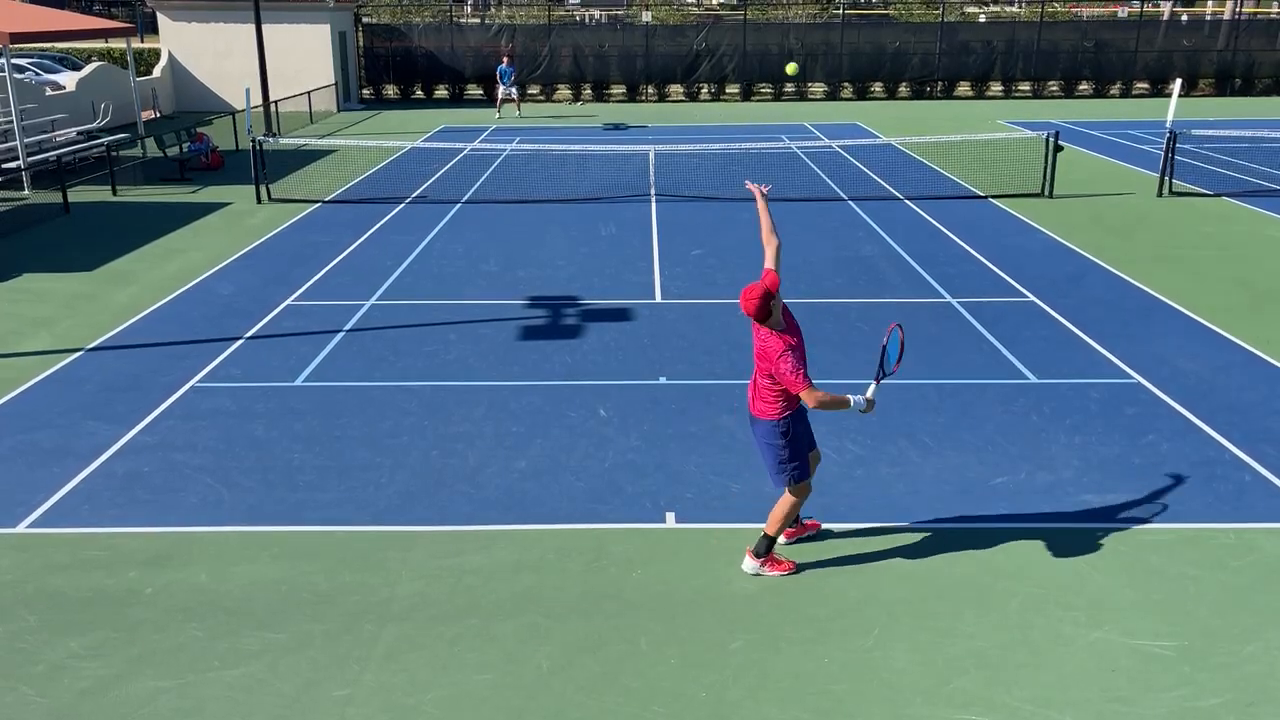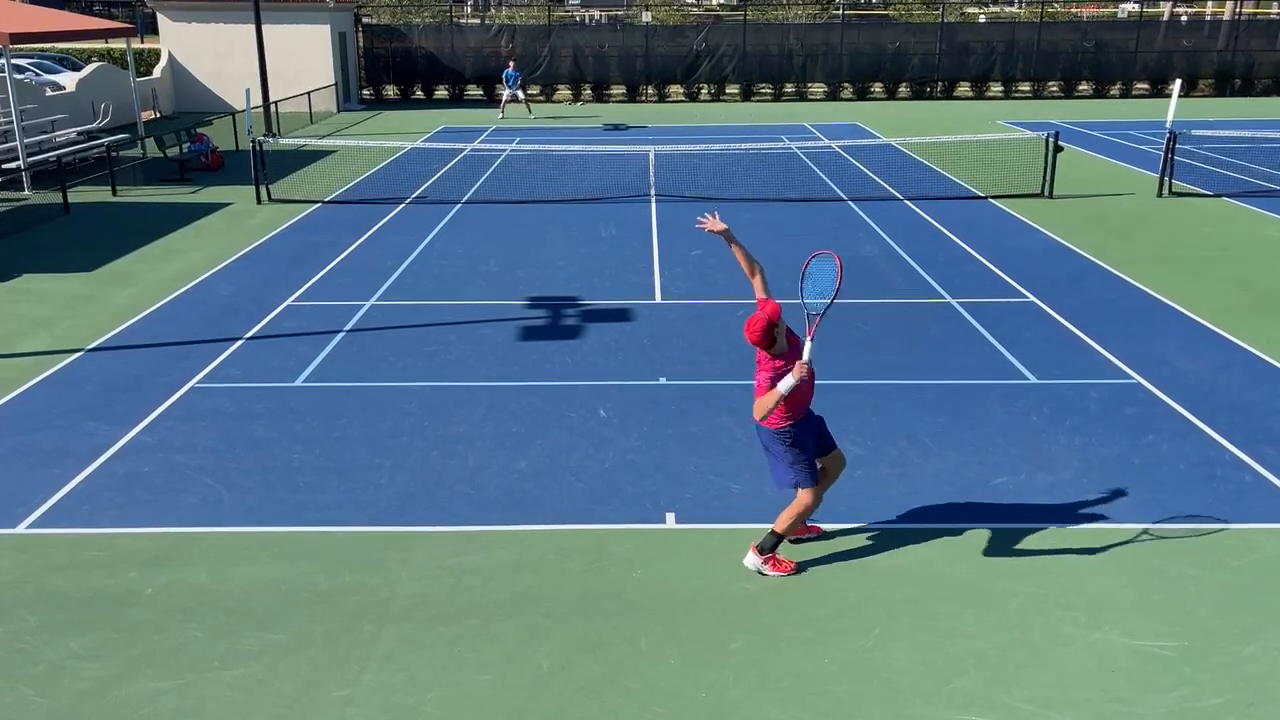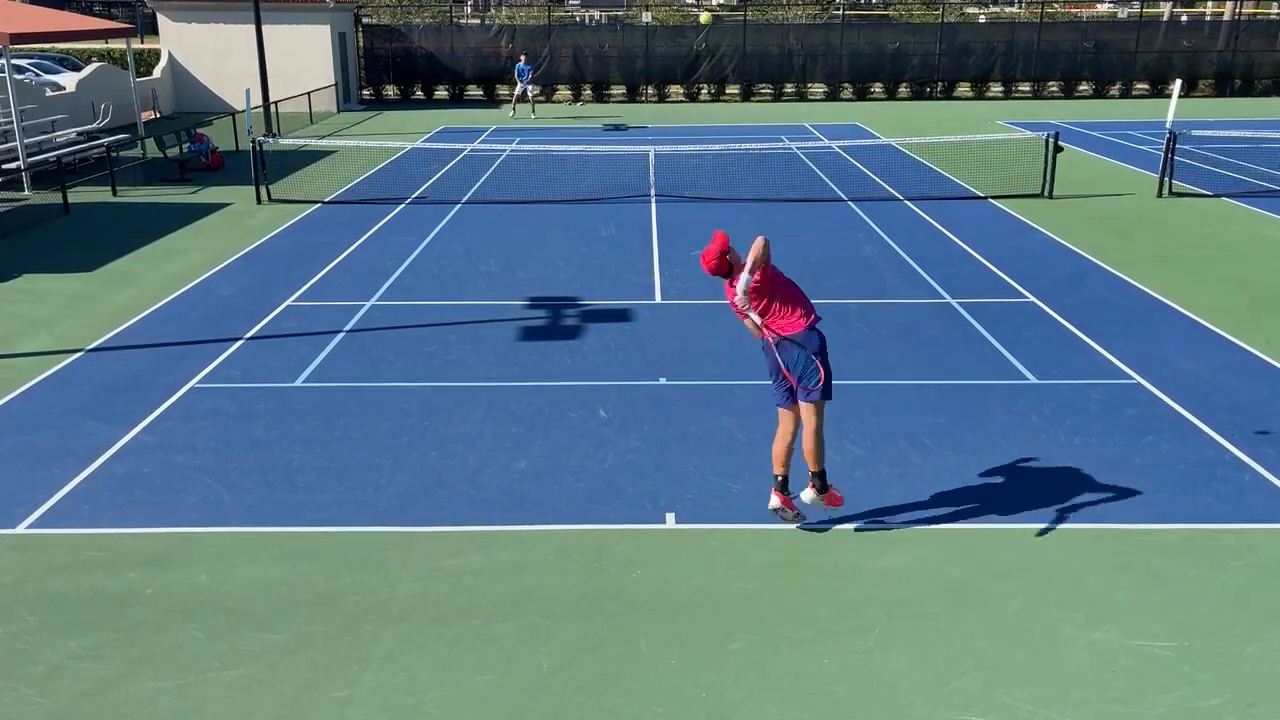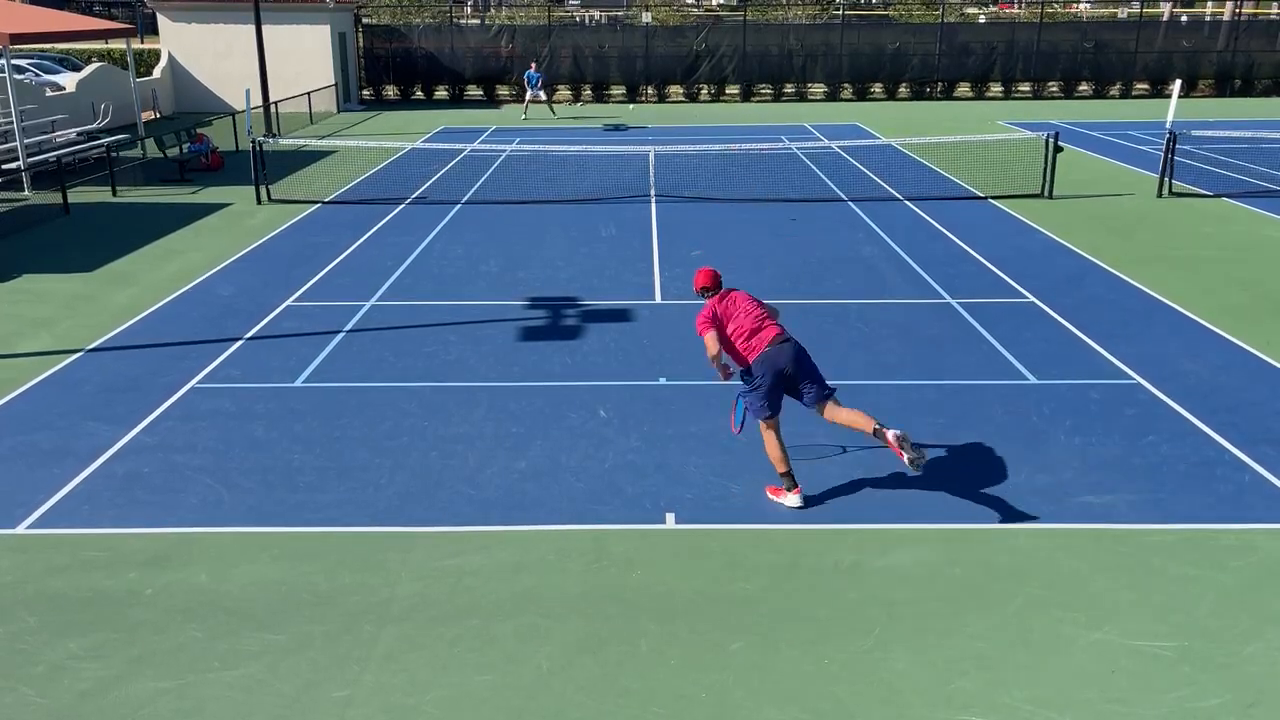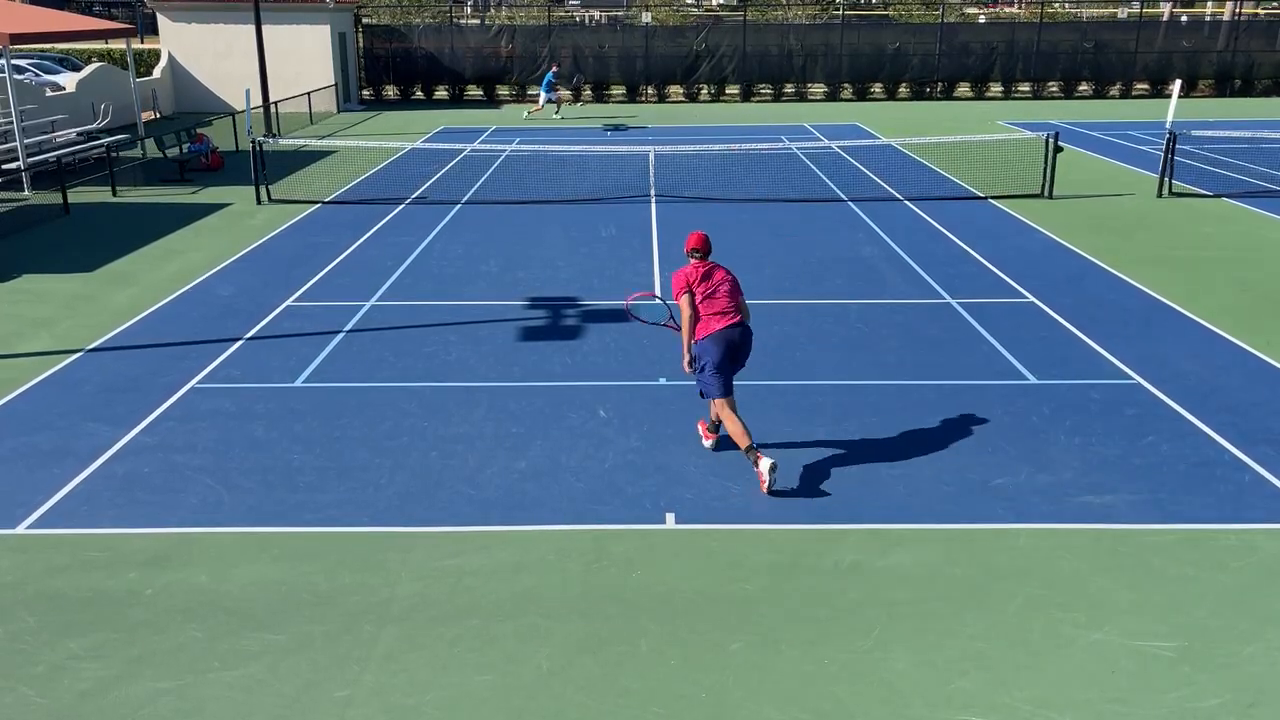
dt=0.3s
person 1, frame 1
left shoulder: (767, 308)
right shoulder: (780, 351)
left elbow: (772, 245)
right elbow: (812, 398)
left wrist: (761, 201)
right wrist: (858, 402)
left hip: (780, 410)
right hip: (775, 420)
left knee: (809, 460)
right knee: (798, 490)
left ankle: (792, 525)
right ankle: (758, 557)
person 1, frame 2
left shoulder: (766, 318)
right shoulder: (770, 370)
left elbow: (755, 272)
right elbow: (759, 413)
left wrist: (727, 236)
right wrist: (790, 380)
left hip: (800, 416)
right hip: (782, 430)
left knee: (835, 463)
right knee: (809, 497)
left ankle: (794, 525)
right ankle: (760, 553)
person 1, frame 3
left shoulder: (735, 295)
right elbow: (761, 244)
right hip: (804, 337)
left knee: (788, 421)
right knee: (811, 414)
left ankle: (780, 494)
right ankle: (818, 487)
person 1, frame 4
left shoulder: (705, 315)
right shoulder: (740, 295)
left elbow: (714, 350)
right elbow: (774, 313)
left wrist: (721, 369)
left hip: (759, 368)
right hip: (787, 349)
left knee: (768, 428)
right knee: (832, 409)
left ankle: (790, 489)
right ankle: (885, 433)
person 1, frame 5
left shoulder: (682, 275)
right shoulder: (726, 274)
left elbow: (687, 313)
right elbow: (745, 314)
left wrist: (686, 351)
left hip: (713, 340)
right hip: (743, 335)
left knee: (724, 408)
right knee: (716, 382)
left ankle: (760, 460)
right ankle: (711, 431)
